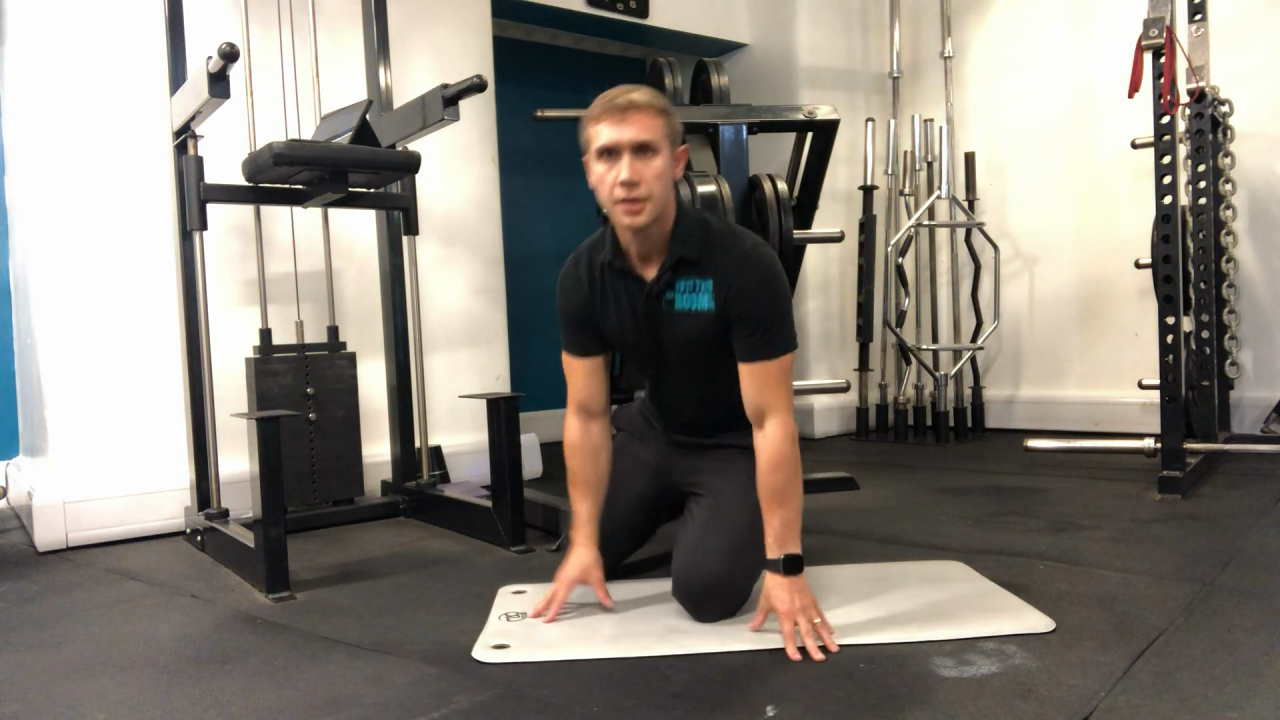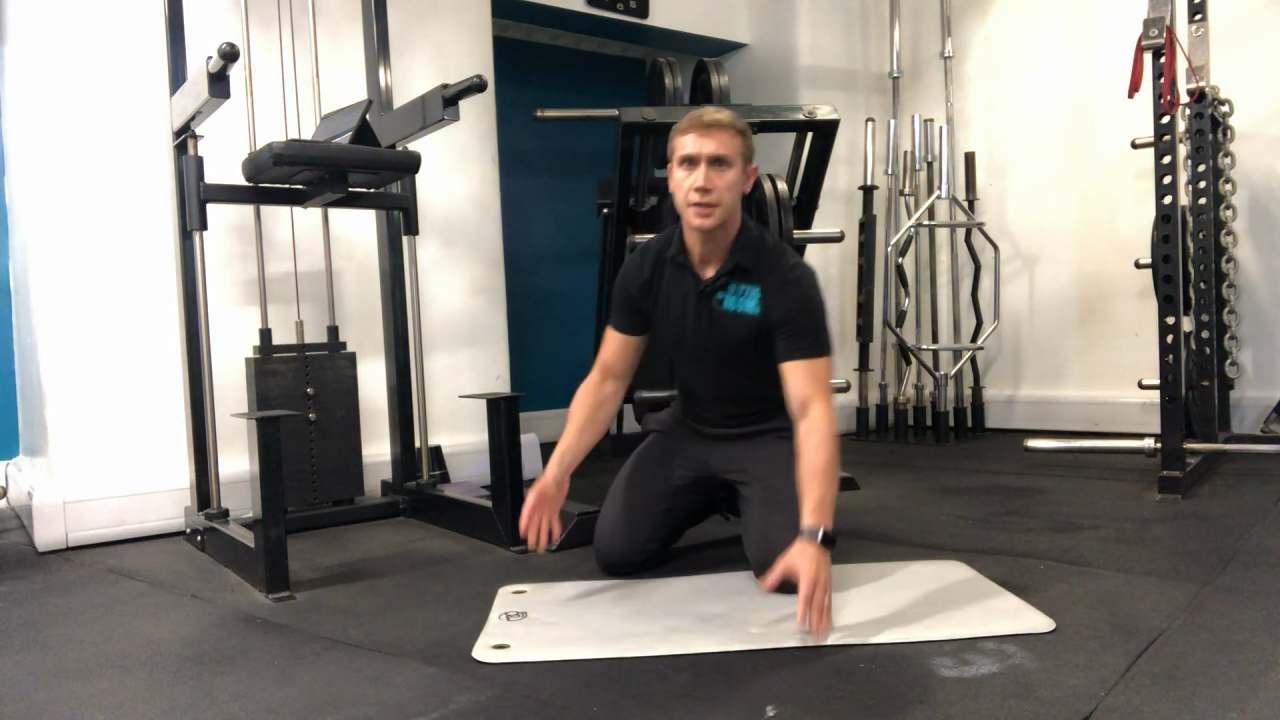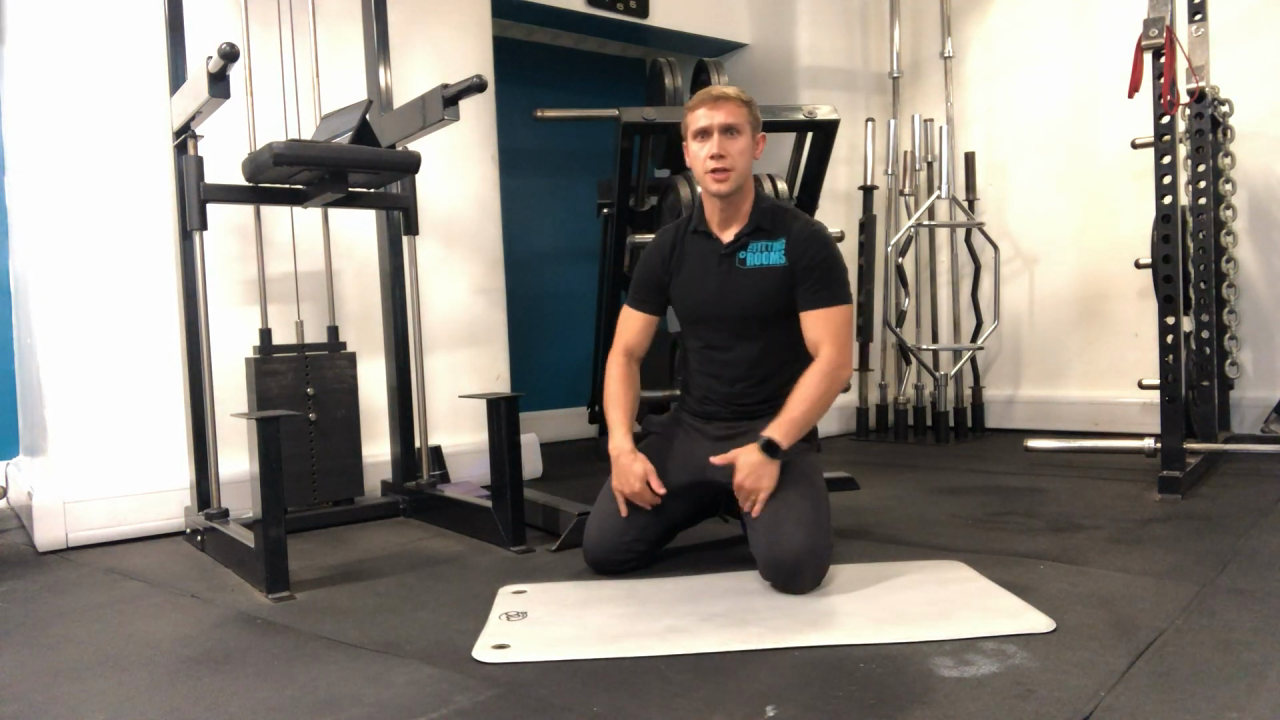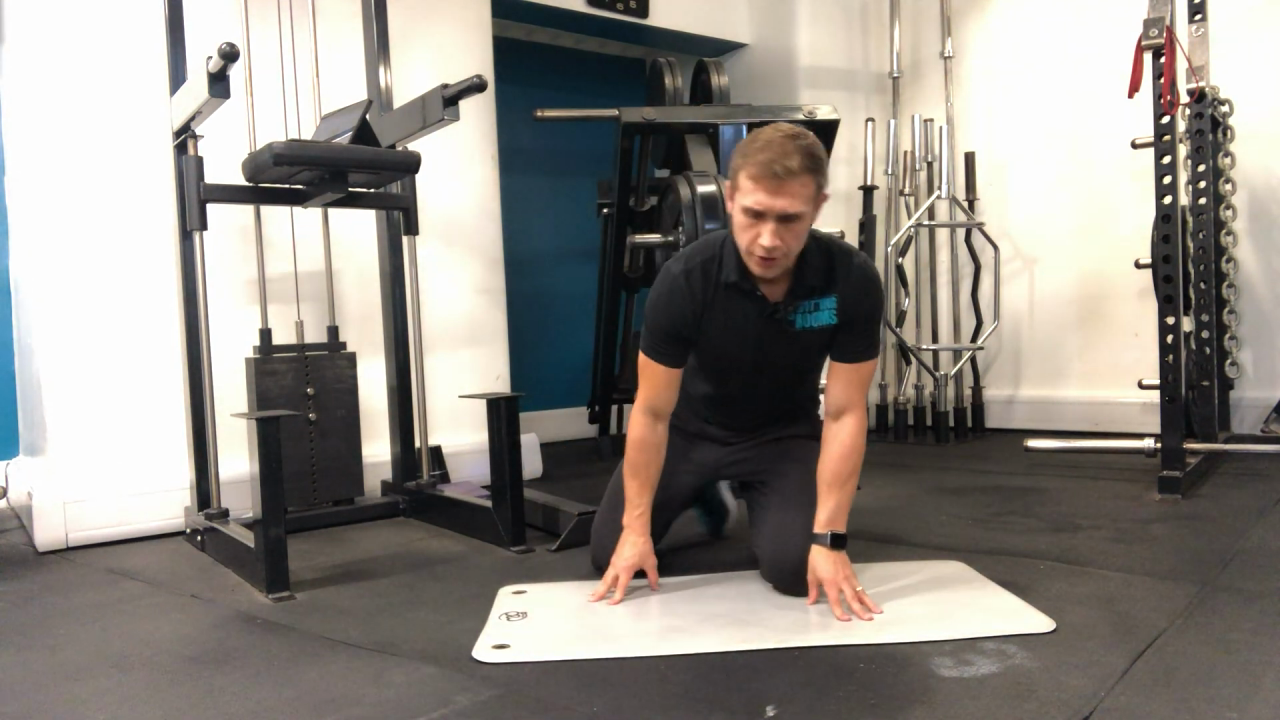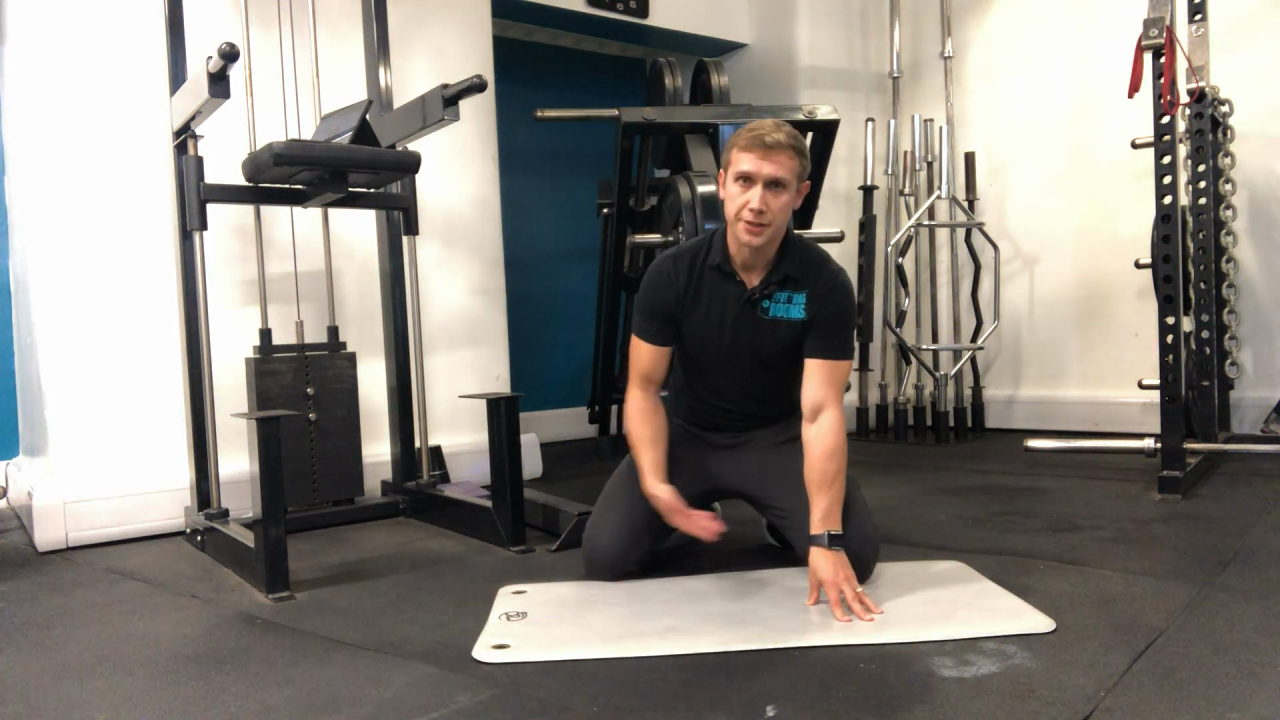
dt=1s
person 1, frame 1
left shoulder: (743, 264)
right shoulder: (580, 277)
left elbow: (773, 422)
right elbow: (587, 415)
left wrist: (784, 565)
right wrist: (583, 539)
left hip: (736, 445)
right hip: (654, 434)
left knee: (705, 590)
right knee: (587, 571)
left ankle: (739, 519)
right ankle: (682, 506)
person 1, frame 2
left shoulder: (786, 277)
right shoulder: (647, 267)
left elbow: (813, 412)
right elbow: (607, 379)
left wrist: (813, 538)
right wrist: (558, 467)
left hip: (768, 436)
right hip: (689, 429)
left knee: (785, 575)
right knee: (617, 550)
left ankle: (784, 522)
right ankle: (708, 499)
person 1, frame 3
left shoulder: (804, 241)
right shoulder: (667, 248)
left elbow: (832, 360)
right elbow: (625, 353)
left wrist: (769, 448)
right wrist: (621, 446)
left hip: (772, 435)
right hip: (690, 429)
left knee: (794, 565)
right knee: (605, 549)
left ankle: (749, 503)
right ankle: (710, 502)
person 1, frame 4
left shoulder: (854, 280)
right shoulder: (684, 280)
left elbow: (844, 415)
right elbow: (652, 414)
left wrist: (828, 539)
right wrist: (635, 529)
left hip: (785, 433)
right hip: (692, 429)
left knee: (792, 568)
right knee: (611, 555)
left ankle: (754, 501)
right ankle: (707, 493)
person 1, frame 5
left shoulder: (826, 284)
right shoulder: (672, 272)
left elbow: (821, 412)
right elbow: (642, 389)
left wrist: (825, 538)
right wrist: (655, 483)
left hip: (776, 437)
right hip: (689, 435)
left knee: (855, 555)
right knee: (606, 556)
left ankle: (775, 516)
right ankle: (691, 508)
